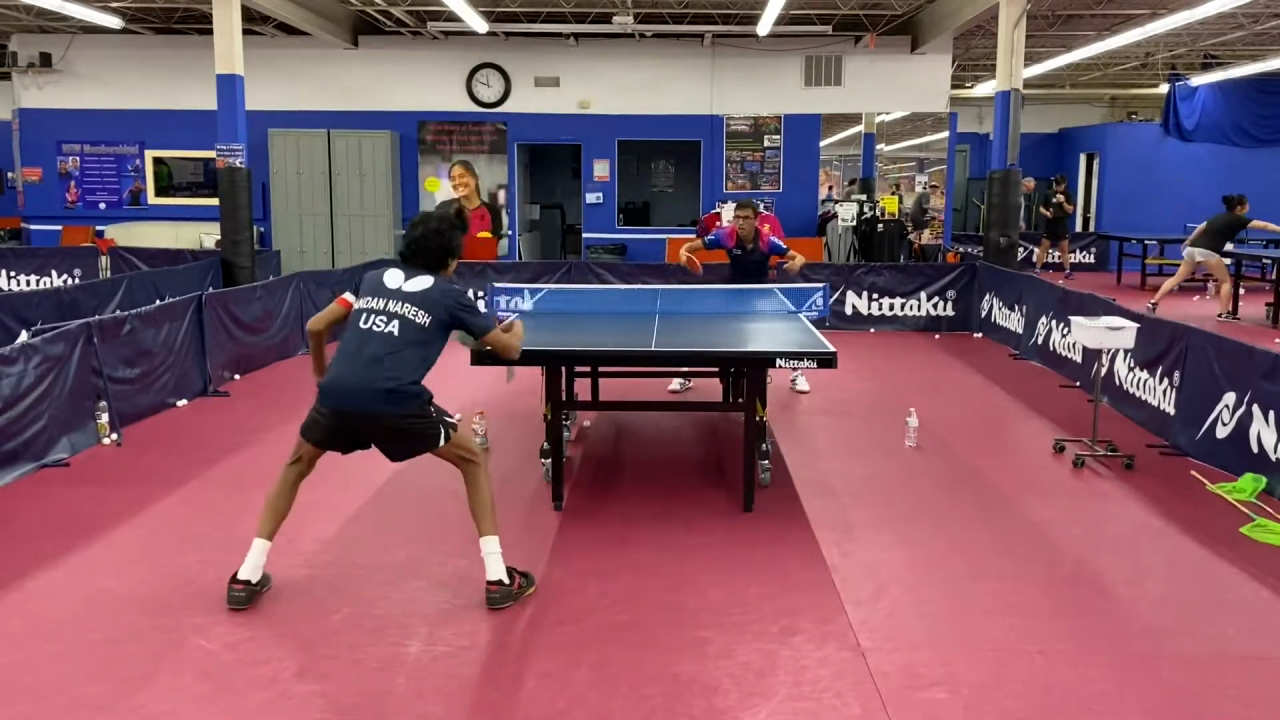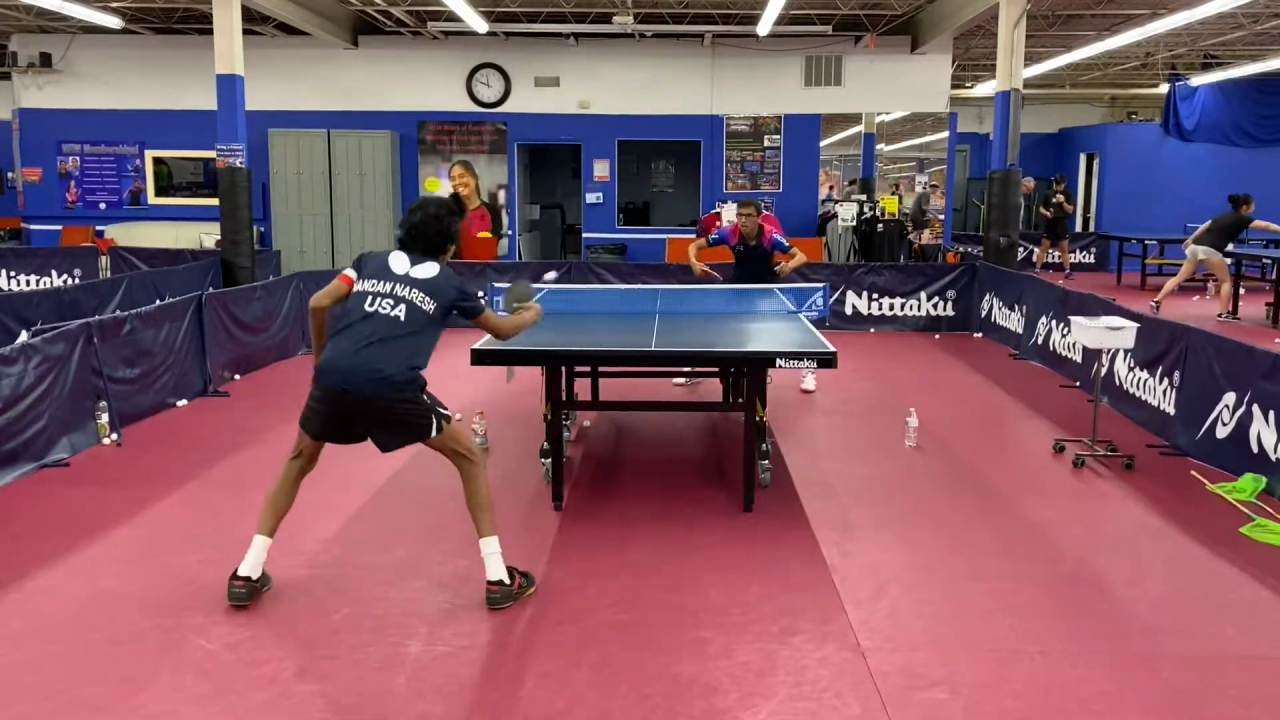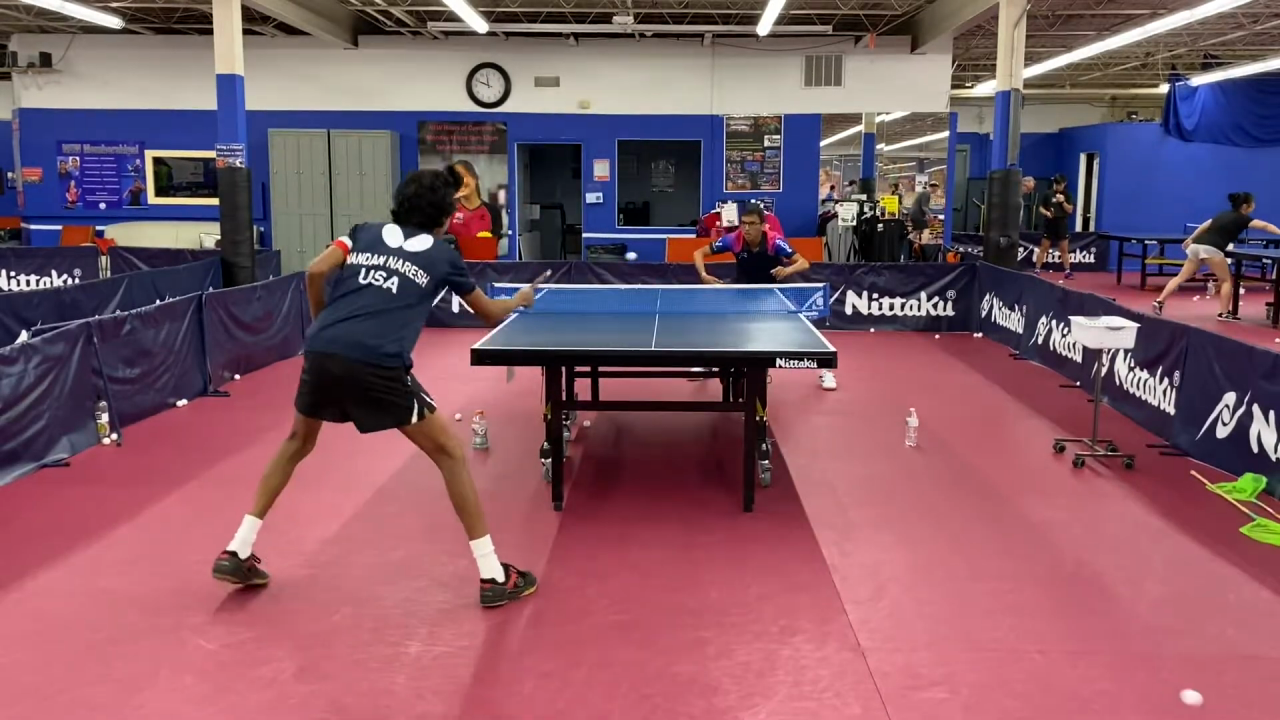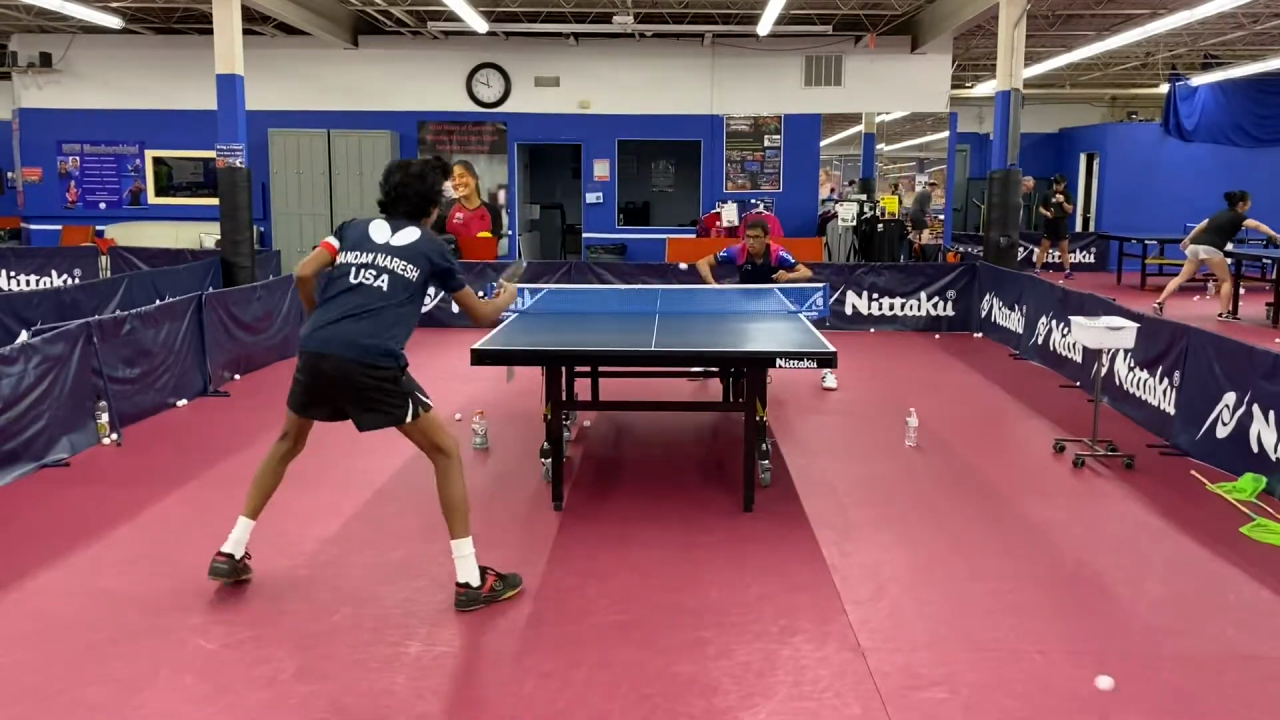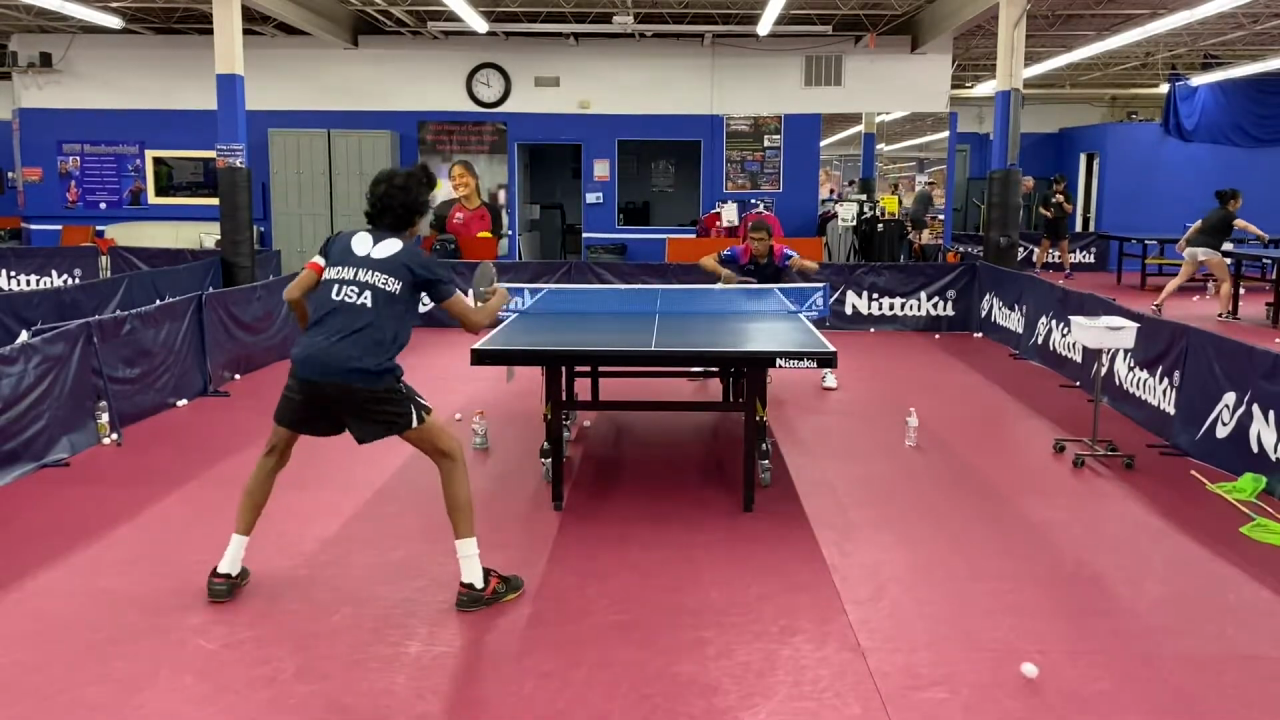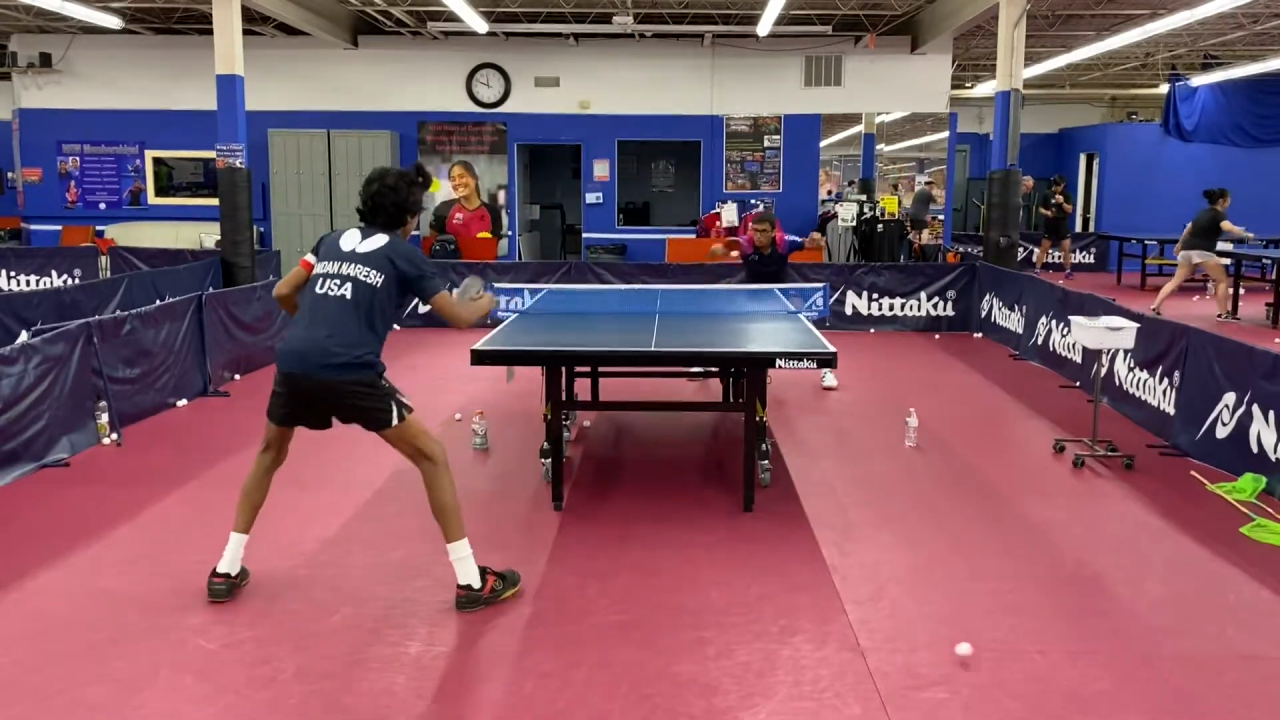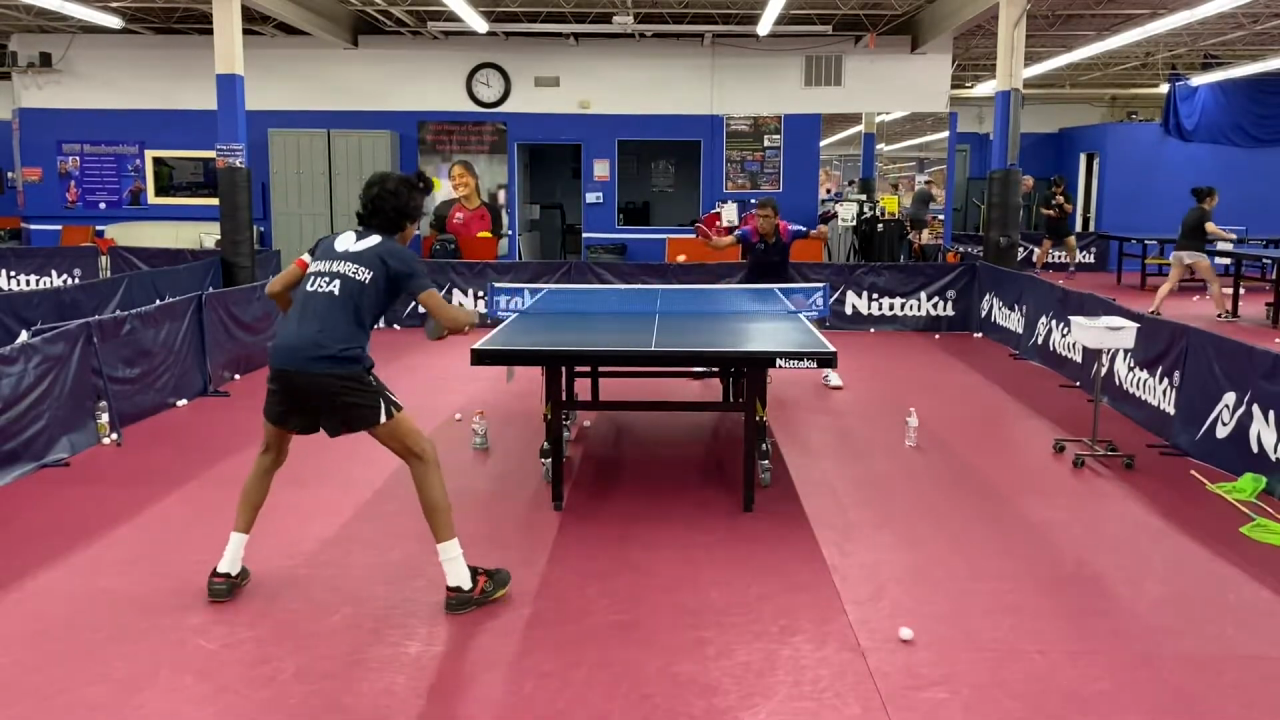
dt=0.1s
person 1, frame 1
left shoulder: (370, 280)
right shoulder: (448, 296)
left elbow: (315, 328)
right elbow: (507, 350)
left wrist: (322, 371)
right wrist: (515, 334)
left hip: (338, 394)
right hip: (396, 403)
left knee: (297, 464)
right knee: (472, 459)
left ankle: (248, 575)
right ankle: (498, 577)
person 1, frame 2
left shoulder: (370, 261)
right shoulder: (449, 283)
left elbow: (317, 305)
right elbow: (503, 329)
left wrist: (321, 352)
right wrist: (531, 314)
left hip: (334, 375)
right hip: (391, 387)
left knee: (300, 459)
right knee: (469, 458)
left ankle: (248, 572)
right ankle: (498, 577)
person 1, frame 3
left shoulder: (365, 233)
right shoulder: (442, 256)
left elbow: (316, 271)
right elbow: (492, 314)
right wrist: (523, 298)
left hip: (324, 352)
right hip: (378, 365)
left knee: (297, 445)
right knee: (450, 455)
left ankle: (237, 552)
right ankle: (492, 574)
person 1, frame 4
left shoulder: (351, 230)
right shoulder: (431, 249)
left elbow: (304, 273)
right elbow: (480, 315)
right wrist: (506, 296)
left hip: (318, 352)
right hip: (374, 363)
left knee: (287, 444)
right knee: (445, 451)
left ankle: (231, 551)
right ankle: (471, 579)
person 1, frame 5
left shoulder: (338, 243)
right shoulder: (417, 260)
left elbow: (293, 296)
right elbow: (474, 322)
right wrist: (497, 300)
left hip: (309, 370)
right hip: (368, 380)
left knee: (273, 455)
right knee: (450, 454)
left ankle: (227, 569)
right ankle: (474, 579)
person 1, frame 6
left shoulder: (332, 241)
right shoulder: (404, 256)
left elbow: (282, 294)
right elbow: (461, 318)
right wrist: (485, 302)
left hip: (293, 362)
right hip: (350, 371)
left knee: (271, 453)
right knee: (431, 457)
left ankle: (226, 569)
right ankle: (470, 579)
person 1, frame 7
left shoulder: (330, 243)
right shoulder: (397, 256)
left elbow: (275, 290)
right elbow: (450, 321)
right wrist: (470, 316)
left hip: (283, 361)
right hip: (338, 368)
left knee: (270, 454)
right knee: (422, 455)
left ankle: (228, 569)
right ankle: (460, 581)
person 2, frame 1
left shoulder: (768, 239)
right shoulder: (725, 236)
left elbow: (798, 258)
right elbow: (690, 247)
left wrist: (796, 264)
right wrist: (684, 255)
left ankle: (797, 375)
right ankle: (687, 374)
person 2, frame 2
left shoulder: (771, 235)
right shoulder: (729, 232)
left elbow: (800, 257)
right elbow: (695, 245)
left wrist: (790, 265)
right wrist: (693, 262)
left hip: (768, 286)
right hip: (739, 285)
left ankle: (807, 372)
person 2, frame 3
left shoulder: (775, 241)
right shoulder: (732, 240)
left elbow: (804, 264)
right elbow: (698, 253)
left wrist: (787, 270)
right wrist: (704, 275)
left ankle: (824, 371)
person 2, frame 4
left shoulder: (778, 254)
right shoulder: (736, 252)
left elbow: (807, 273)
right elbow: (702, 263)
left wrist: (789, 276)
right wrist: (712, 284)
left ankle: (825, 370)
person 2, frame 5
left shoulder: (782, 253)
right shoulder: (739, 252)
left elbow: (814, 268)
right elbow: (704, 261)
left wrist: (802, 264)
right wrist: (721, 271)
left ankle: (826, 370)
person 2, frame 6
left shoulder: (785, 241)
right shoulder: (744, 243)
left elbow: (817, 244)
right elbow: (715, 251)
left wrist: (817, 240)
right wrist: (722, 249)
left ankle: (826, 370)
person 2, frame 7
left shoulder: (788, 230)
right shoulder: (748, 232)
left elbow: (820, 236)
right elbow: (721, 242)
left wrist: (821, 232)
right wrist: (711, 239)
left hip: (782, 286)
left ankle: (827, 370)
